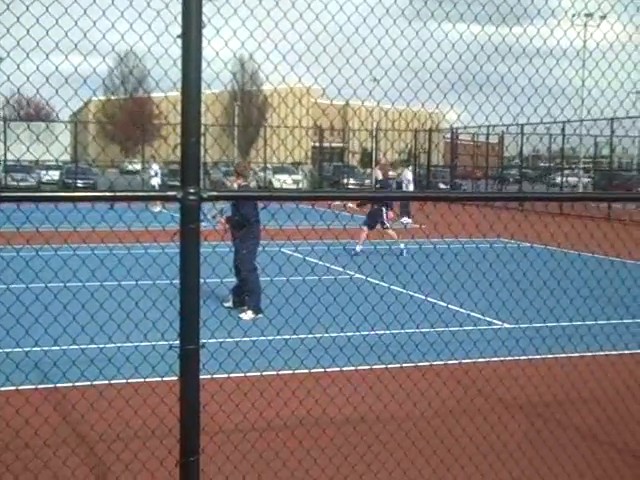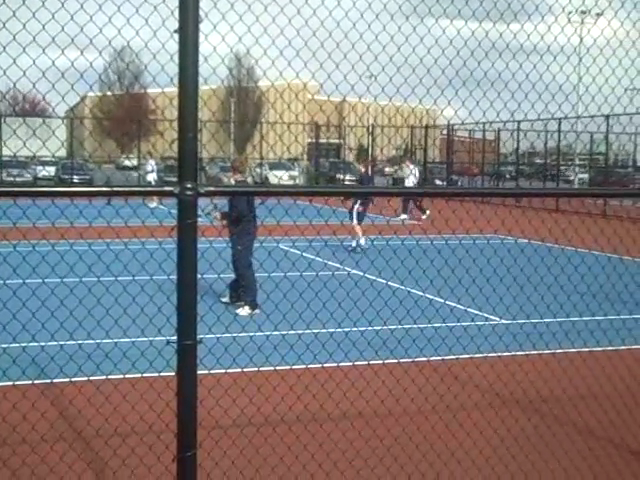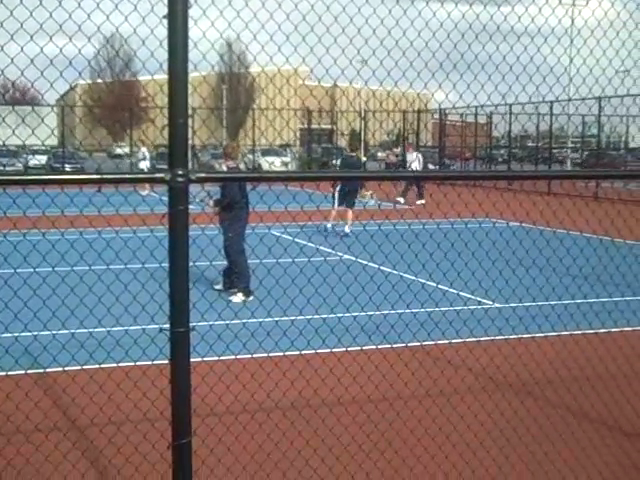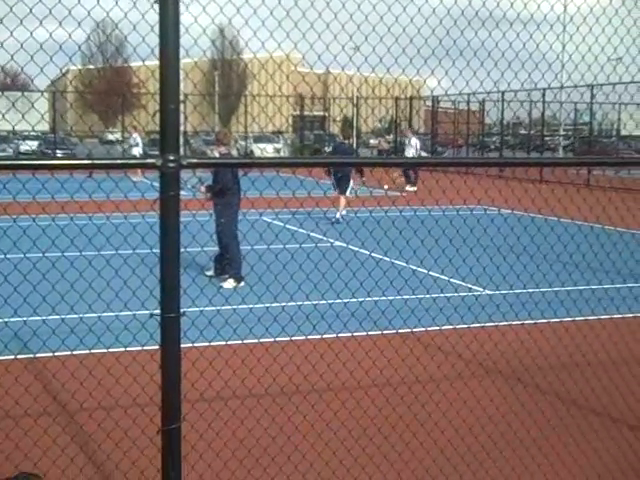
dt=0.3s
person 1, frame 1
right shoulder: (243, 191)
left elbow: (246, 217)
left wrist: (227, 220)
right wrist: (231, 221)
left hip: (247, 238)
right hip: (242, 237)
left knee: (248, 272)
right knee: (240, 270)
left ankle: (254, 308)
right ankle: (238, 299)
person 1, frame 2
right shoulder: (244, 187)
left elbow: (239, 212)
left wrist: (223, 216)
right wrist: (228, 218)
left hip: (243, 233)
right hip: (242, 232)
left knee: (244, 267)
right knee: (239, 265)
left ankle: (251, 304)
right ankle: (235, 294)
person 1, frame 3
right shoulder: (236, 173)
left elbow: (232, 198)
left wrist: (216, 203)
right wrist: (220, 206)
left hip: (235, 219)
right hip: (234, 218)
left knee: (237, 253)
right knee: (231, 251)
left ankle: (244, 290)
right ankle: (229, 282)
person 1, frame 4
right shoulder: (228, 159)
left elbow: (224, 184)
left wrist: (208, 189)
right wrist: (213, 191)
left hip: (227, 205)
right hip: (225, 203)
left knee: (229, 239)
right knee: (223, 237)
left ankle: (236, 277)
right ankle: (220, 267)
